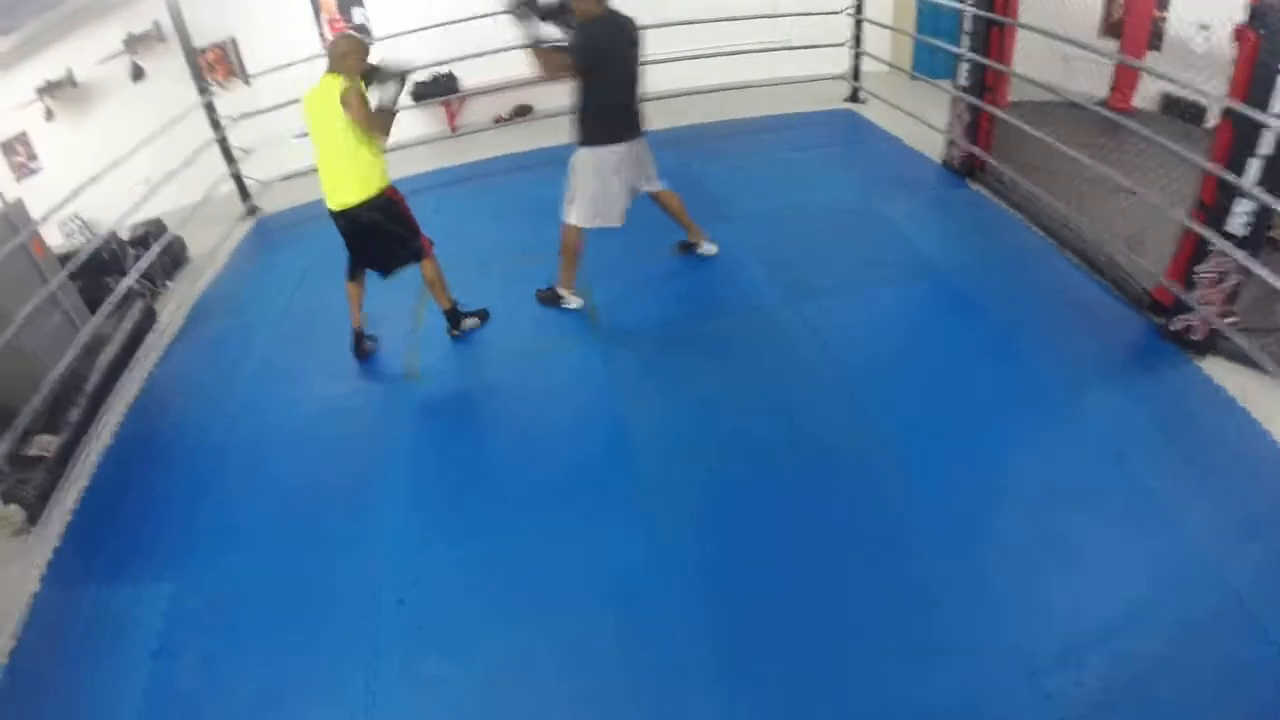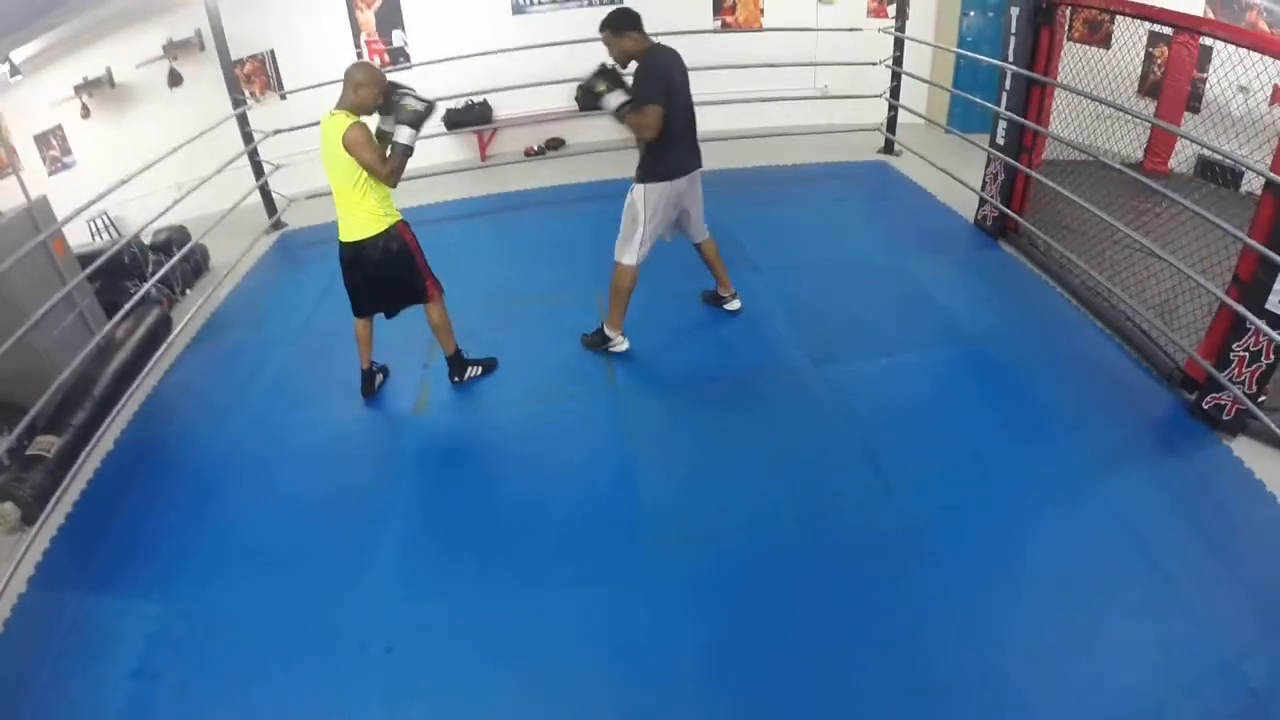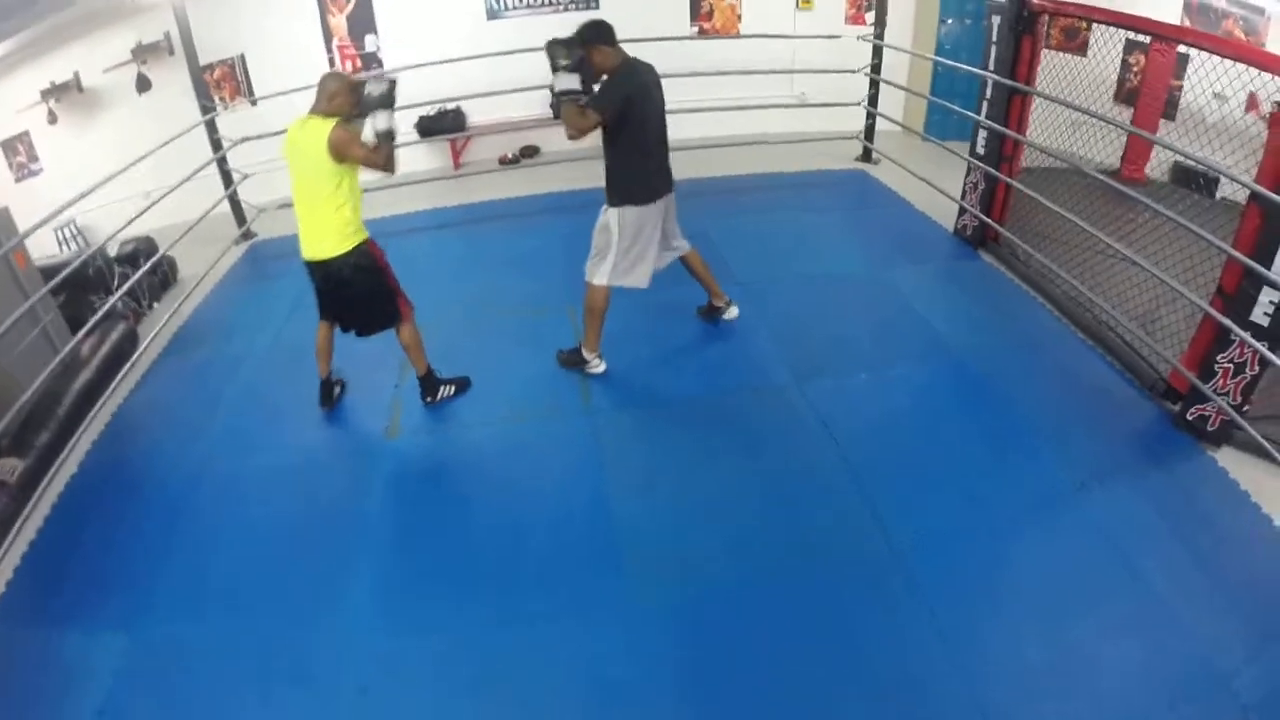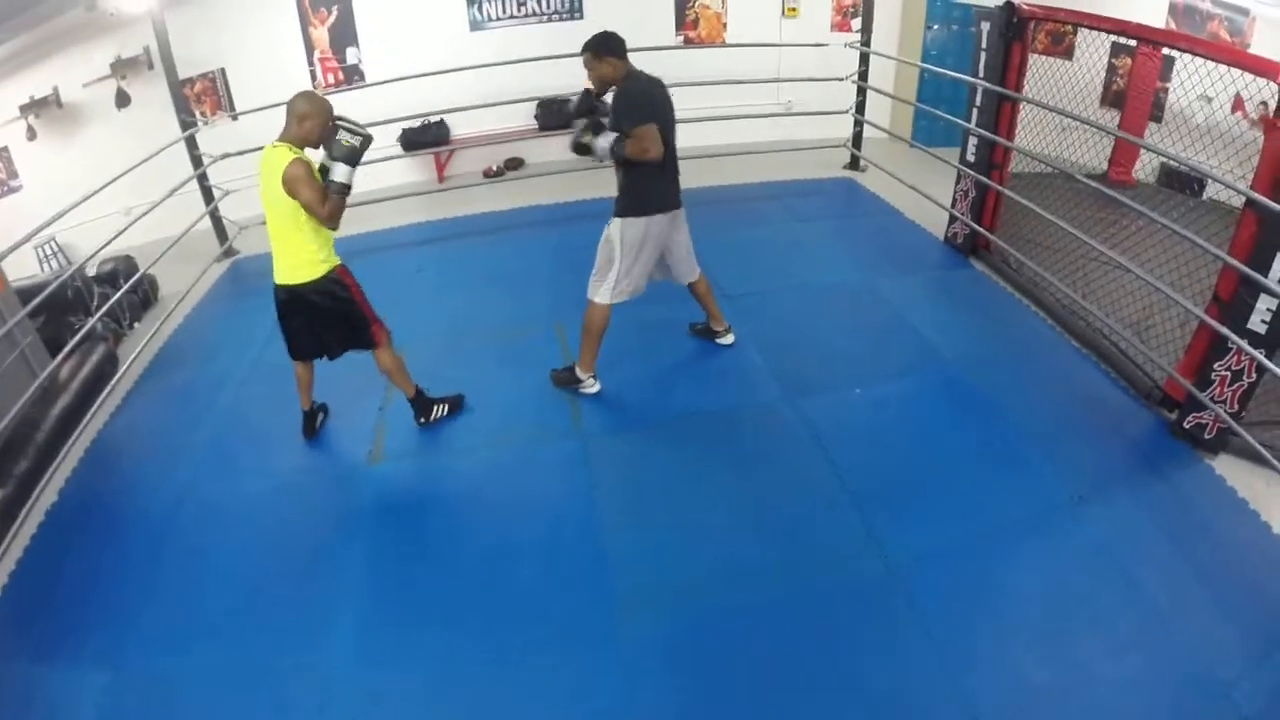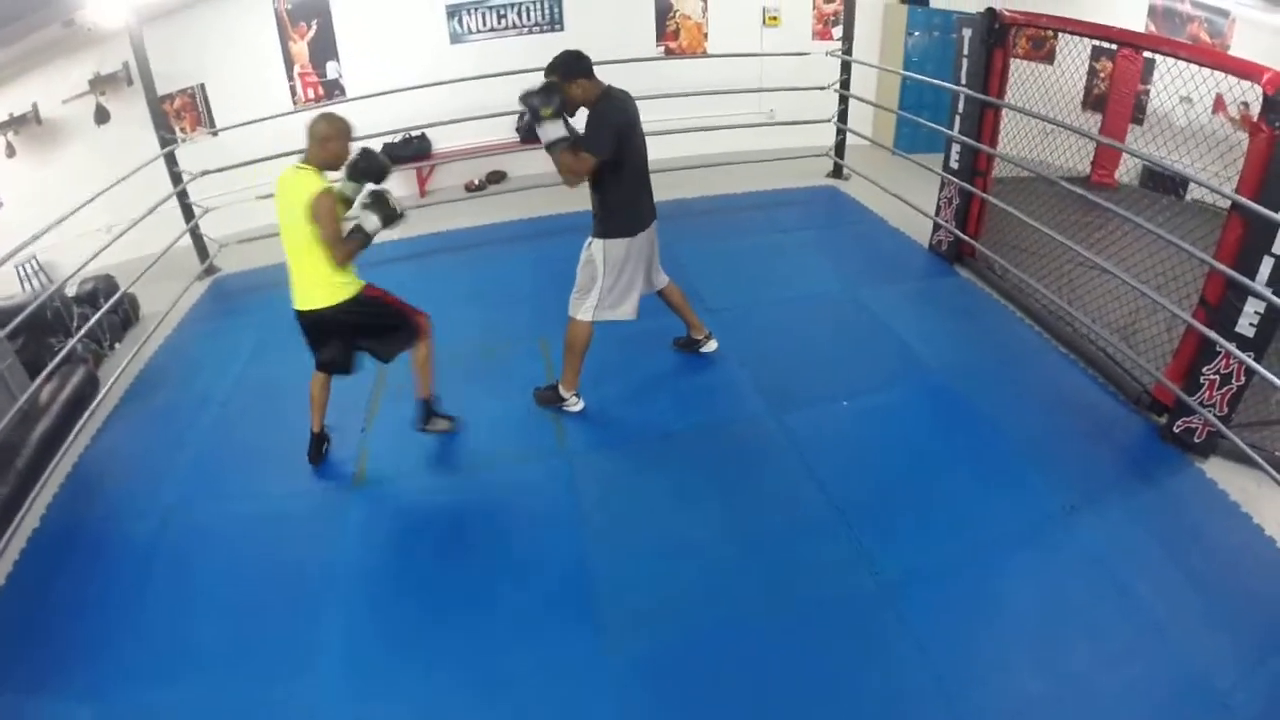
dt=0.4s
person 1, frame 1
left shoulder: (594, 32)
left elbow: (554, 69)
left wrist: (532, 27)
right wrist: (572, 25)
left hip: (600, 141)
right hip: (629, 132)
left knee: (575, 215)
right knee: (654, 186)
left ankle: (565, 290)
right ankle: (699, 239)
person 1, frame 2
left shoulder: (650, 69)
right shoulder: (668, 56)
left elbow: (648, 129)
left wrist: (614, 100)
right wrist: (622, 93)
left hip: (658, 176)
right hip: (687, 167)
left knee: (627, 253)
right knee: (699, 233)
left ankle: (613, 333)
right ankle: (727, 294)
person 1, frame 3
left shoulder: (620, 83)
right shoulder: (643, 70)
left elbow: (576, 128)
left wrist: (566, 81)
right wrist: (584, 92)
left hip: (630, 197)
right hip: (660, 186)
left knee: (599, 273)
right knee: (678, 246)
left ankle: (590, 354)
right ankle: (721, 302)
person 1, frame 4
left shoulder: (629, 95)
right shoulder: (653, 85)
left elbow: (651, 149)
left wrist: (606, 143)
right wrist: (604, 131)
left hip: (638, 211)
right hip: (669, 203)
left knee: (601, 289)
right knee: (687, 268)
left ankle: (584, 373)
right ankle: (719, 327)
person 1, frame 5
left shoulder: (605, 115)
right shoulder: (617, 99)
left elbow: (574, 173)
right elbow: (592, 153)
left wrist: (549, 122)
right wrist: (554, 123)
left hip: (616, 229)
right hip: (640, 216)
left knee: (583, 307)
right knee: (656, 279)
left ankle: (567, 391)
right ankle: (701, 336)
person 2, frame 1
left shoulder: (310, 98)
right shoulder: (347, 89)
right elbow: (378, 131)
left wrist: (366, 98)
right wrist: (388, 94)
left hip: (338, 204)
right hip: (371, 194)
left knee: (356, 269)
right knee: (422, 251)
left ankle: (359, 340)
right ankle: (455, 319)
person 2, frame 2
left shoulder: (330, 122)
right shoulder: (353, 130)
right elbow: (389, 177)
left wrist: (388, 123)
right wrist: (408, 129)
left hip: (351, 238)
right hip: (383, 232)
left knee: (362, 309)
right knee: (431, 294)
left ankle: (368, 377)
right ankle: (458, 366)
person 2, frame 3
left shoulder: (294, 132)
right shoulder: (337, 133)
right elbow: (386, 163)
left wrist: (356, 119)
right wrist: (383, 116)
left hip: (313, 252)
right hip: (348, 249)
left knee: (327, 316)
right knee: (401, 314)
left ankle: (326, 387)
right ankle: (429, 386)
person 2, frame 4
left shoulder: (270, 156)
right shoulder: (295, 166)
right elbow: (330, 218)
left wrist: (330, 164)
right wrist: (344, 165)
left hip: (286, 280)
right hip: (319, 276)
left knee: (302, 351)
right knee: (378, 338)
left ankle: (309, 417)
right ankle: (422, 406)
person 2, frame 5
left shoulder: (287, 179)
right shoulder: (321, 195)
right elbow: (341, 256)
left wrist: (354, 187)
right wrist: (371, 222)
left hip: (306, 305)
right hip: (342, 298)
left knee: (325, 366)
right knee: (420, 328)
left ankle: (317, 441)
right ankle: (429, 414)
